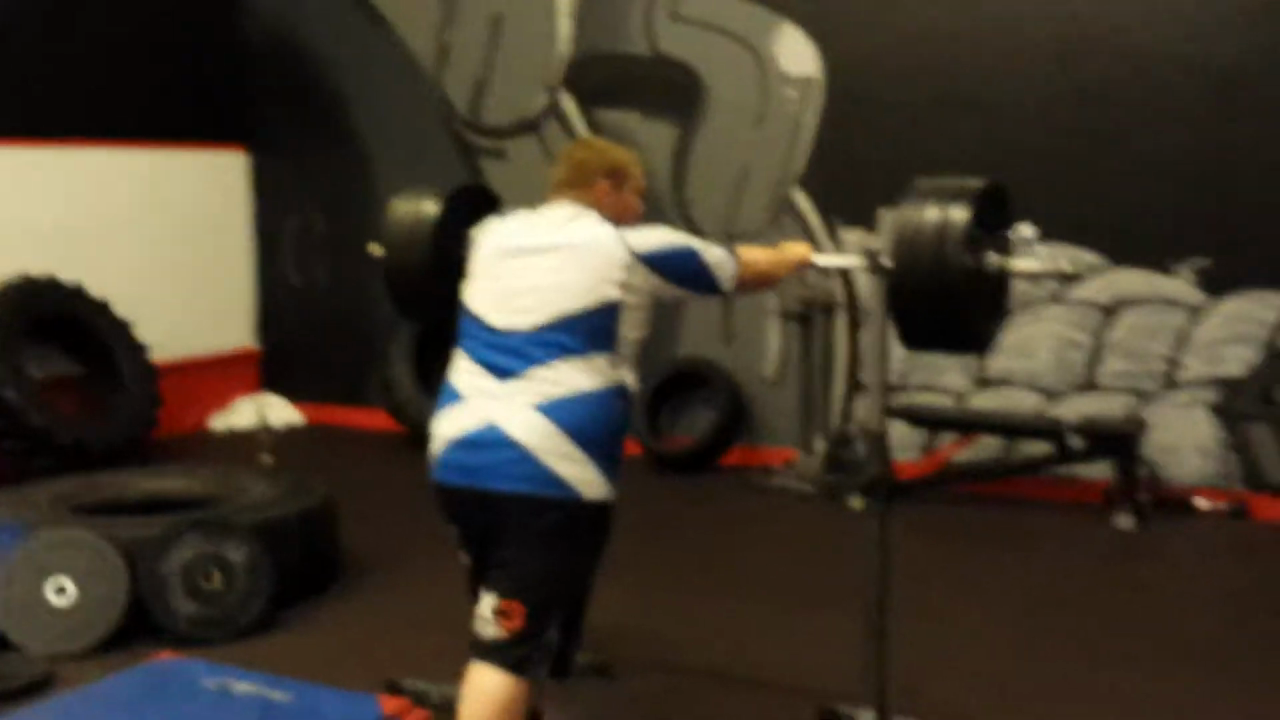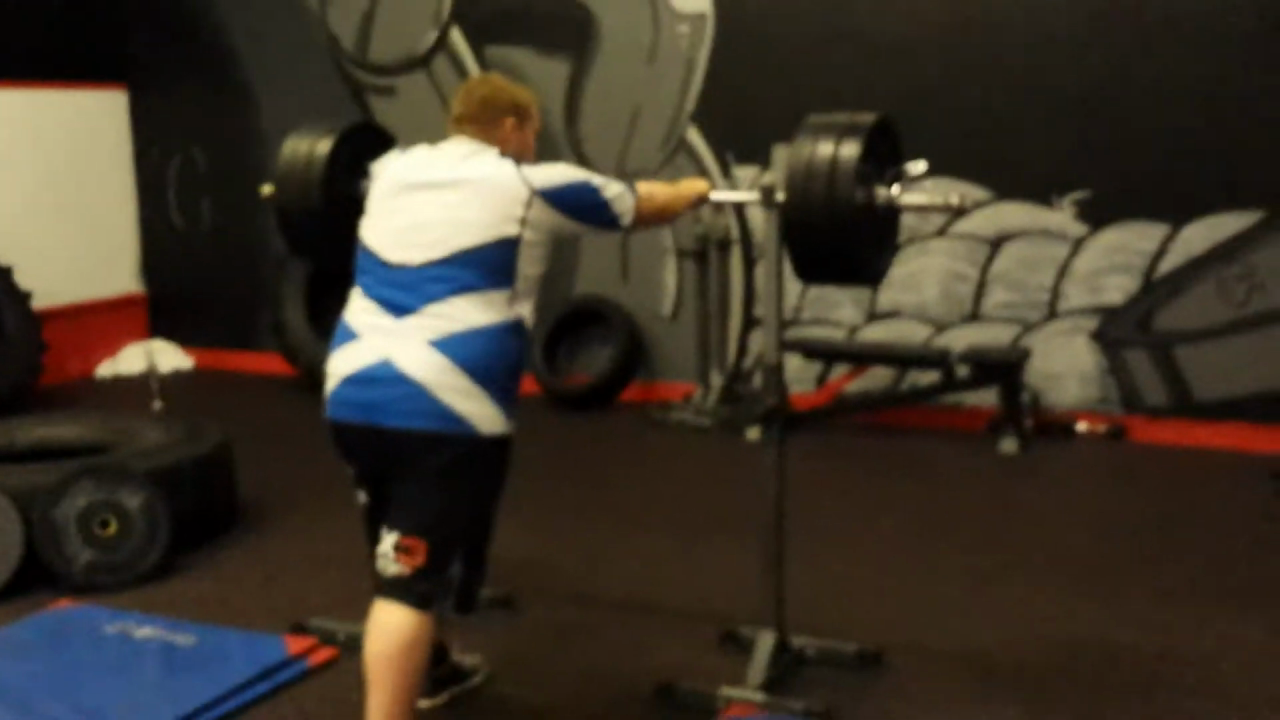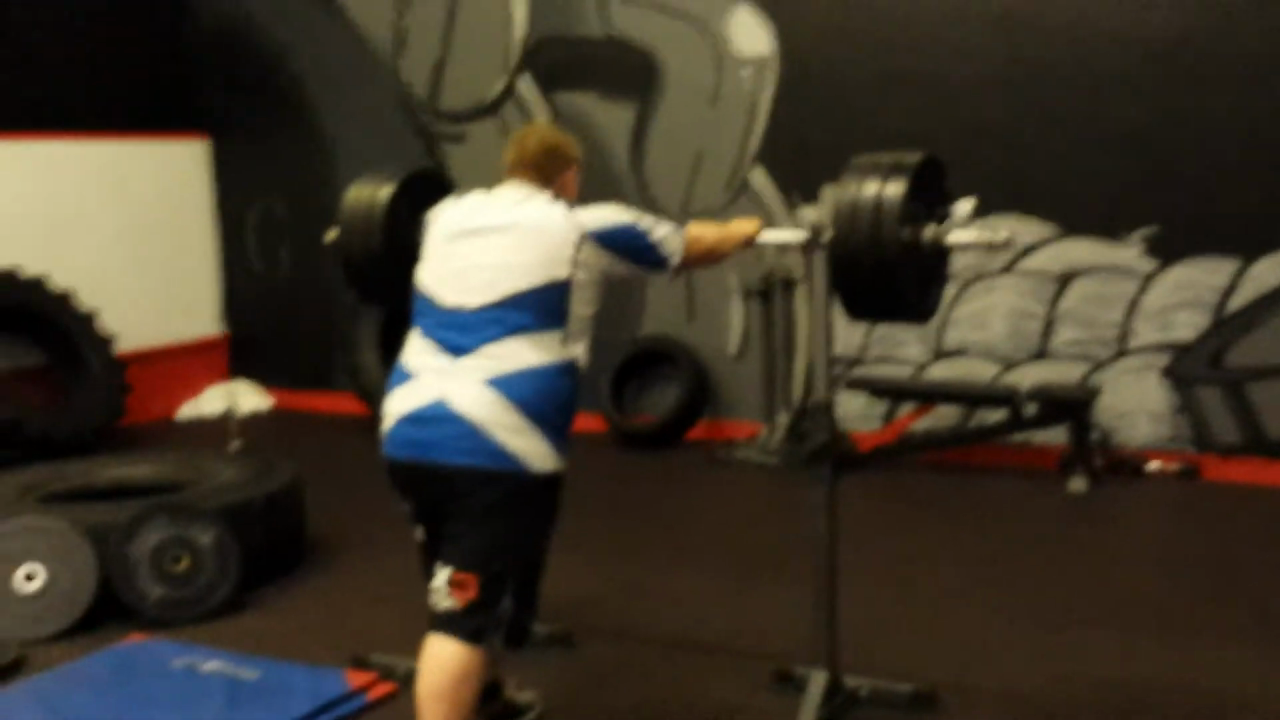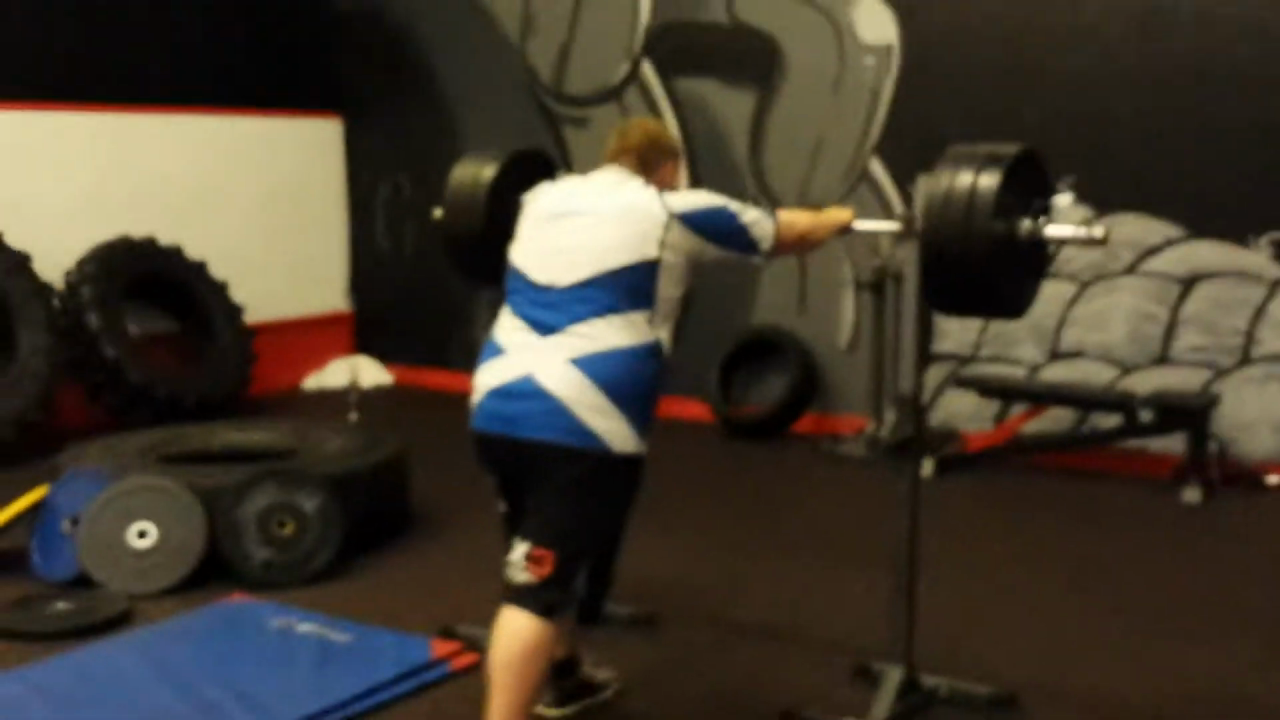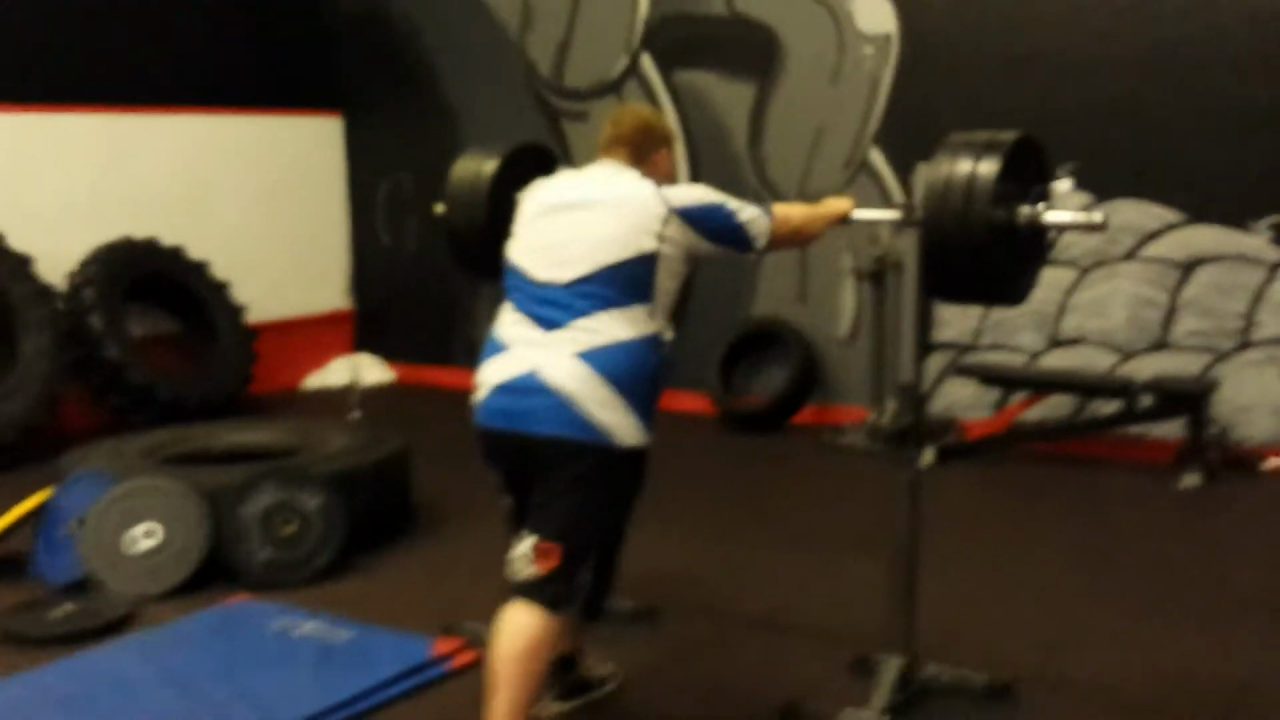
dt=0.4s
person 1, frame 1
left shoulder: (495, 233)
right shoulder: (634, 250)
right elbow: (748, 271)
right wrist: (793, 256)
left hip: (457, 458)
right hip: (545, 472)
left knee: (511, 615)
right knee: (507, 644)
person 1, frame 2
left shoulder: (393, 169)
right shoulder: (531, 186)
right elbow: (644, 204)
right wrist: (693, 190)
left hip: (353, 394)
right hip: (441, 409)
left knee: (413, 552)
right knee: (408, 577)
left ankle: (430, 667)
person 1, frame 3
left shoulder: (447, 215)
right shoulder: (581, 229)
right elbow: (694, 246)
right wrist: (740, 232)
left hip: (408, 432)
right hip: (495, 446)
left knee: (469, 583)
right knee: (460, 611)
person 1, frame 4
left shoulder: (544, 199)
right shoulder: (672, 212)
right elbow: (785, 231)
right wrist: (836, 220)
left hip: (497, 408)
right hip: (579, 423)
left knee: (554, 556)
right knee: (537, 585)
person 1, frame 5
left shoulder: (540, 194)
right shoulder: (668, 206)
right elbow: (779, 226)
right wrist: (831, 210)
left hip: (501, 404)
right hip: (584, 417)
left knee: (555, 550)
right knee: (542, 579)
